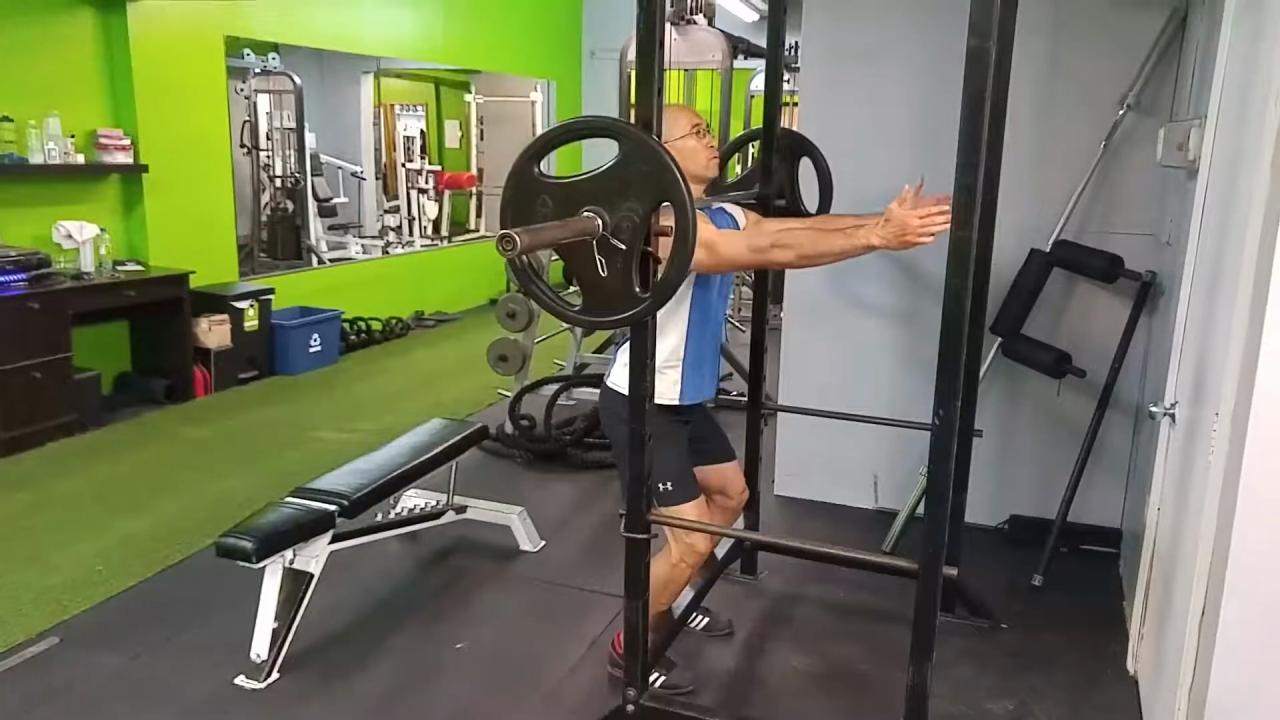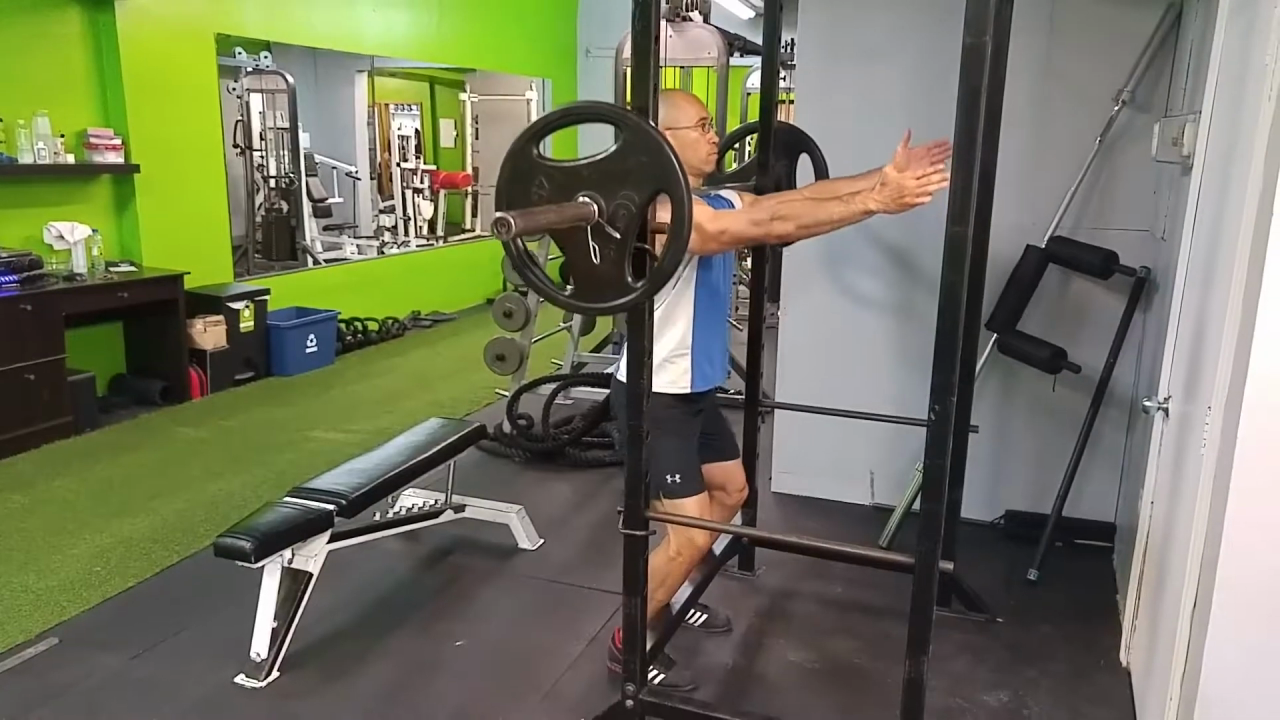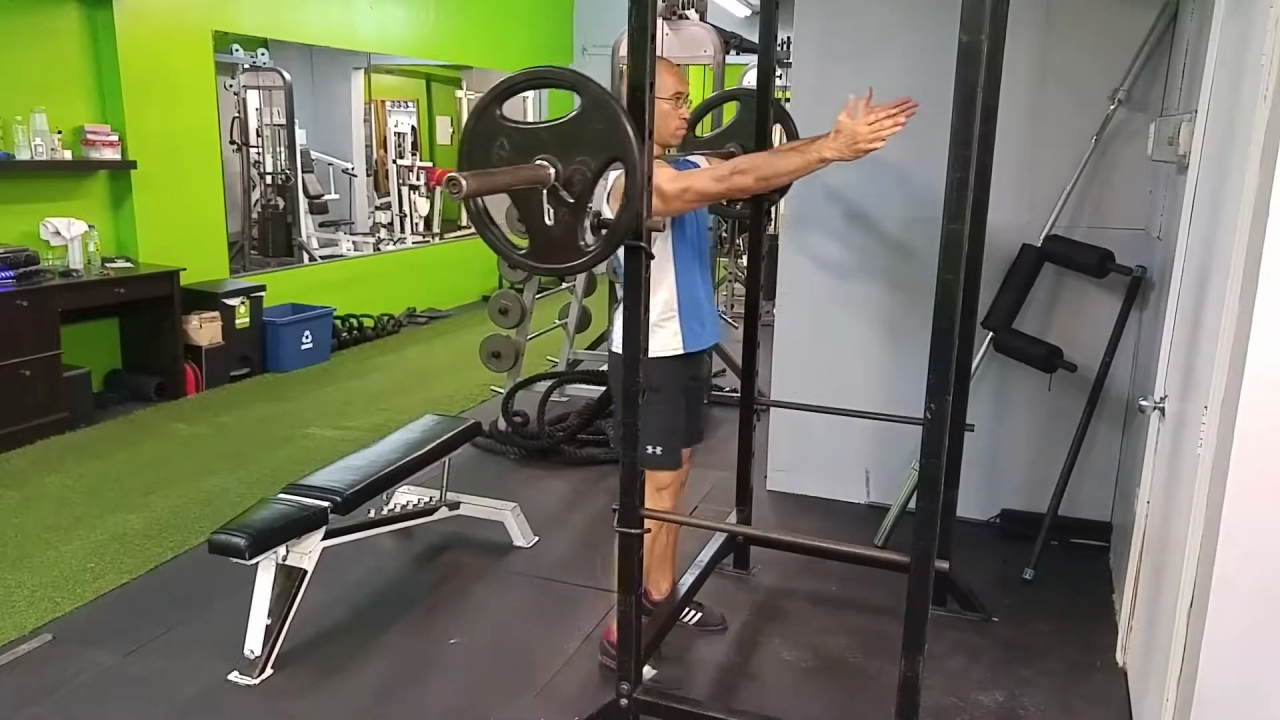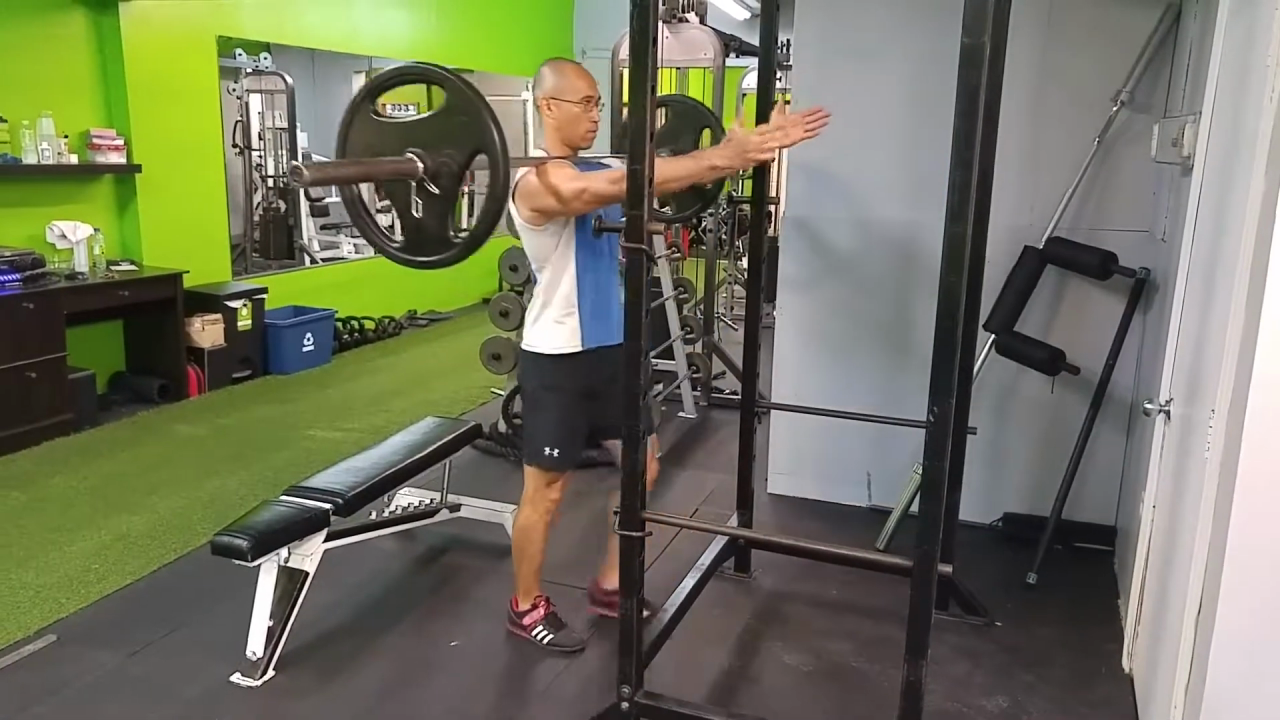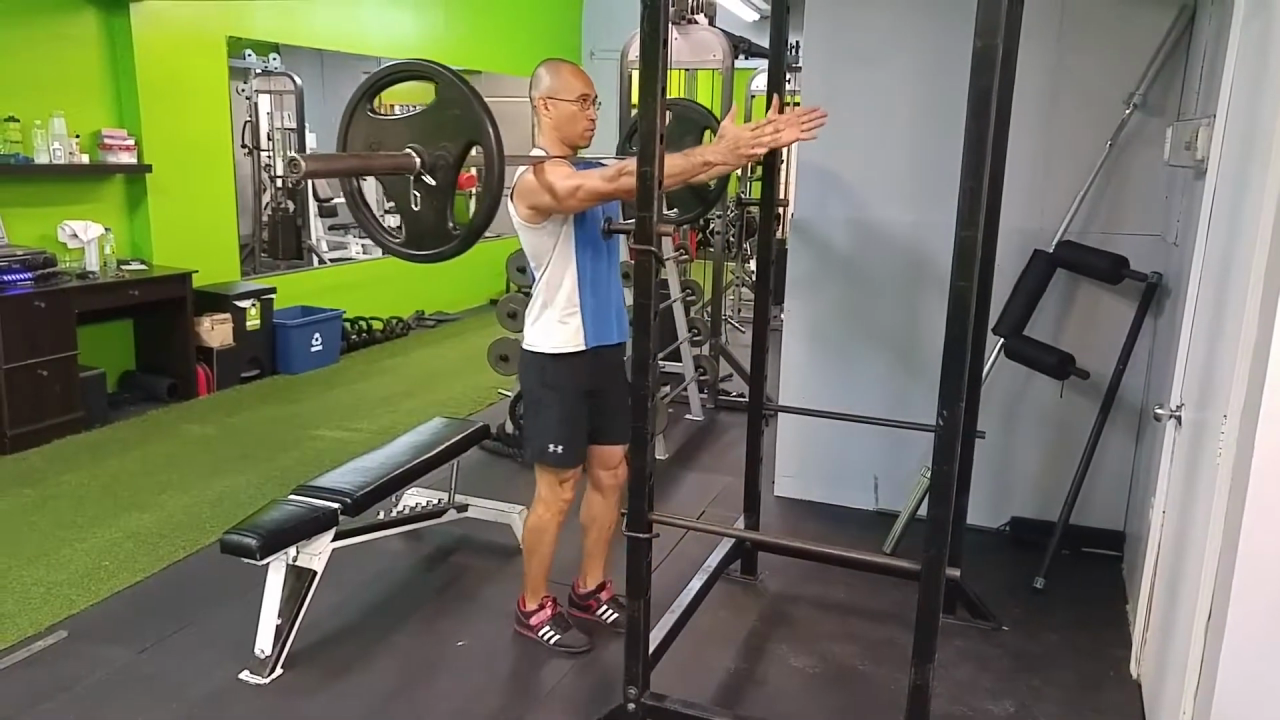
dt=0.7s
person 1, frame 1
left shoulder: (724, 217)
left elbow: (797, 229)
right elbow: (772, 252)
left wrist: (885, 220)
right wrist: (877, 238)
left hip: (683, 397)
left knee: (730, 495)
right knee: (691, 540)
left ankle: (667, 602)
right ankle: (630, 647)
person 1, frame 2
left shoulder: (719, 202)
right shoulder: (667, 212)
left elbow: (797, 199)
right elbow: (772, 226)
left wrist: (884, 176)
right wrist: (875, 202)
left hip: (696, 387)
right hip: (655, 395)
left knee: (731, 492)
right knee: (691, 532)
left ankle: (669, 597)
right ankle: (629, 642)
person 1, frame 3
left shoulder: (686, 168)
right shoulder: (634, 180)
left elbow: (756, 164)
right elbow: (733, 181)
left wrist: (839, 136)
right wrist: (831, 151)
left hip: (687, 350)
right hip: (650, 359)
left knee: (672, 485)
right knee: (657, 496)
left ankle: (659, 596)
right ankle: (621, 633)
person 1, frame 4
left shoulder: (596, 173)
right shoulder: (539, 183)
left elbow: (647, 179)
right elbow: (624, 186)
left wrist: (759, 142)
right wrist: (724, 156)
left hip: (607, 348)
right hip: (555, 358)
left knee: (642, 467)
right knee: (545, 490)
left ankle: (609, 586)
right ankle: (526, 607)
person 1, frame 5
left shoulder: (592, 174)
right shoulder: (537, 181)
right elbow: (618, 182)
left wrist: (755, 144)
right wrist: (712, 153)
left hip: (604, 348)
right hip: (556, 357)
left knee: (610, 474)
right knee: (557, 491)
left ankle: (590, 589)
right ankle: (534, 606)
